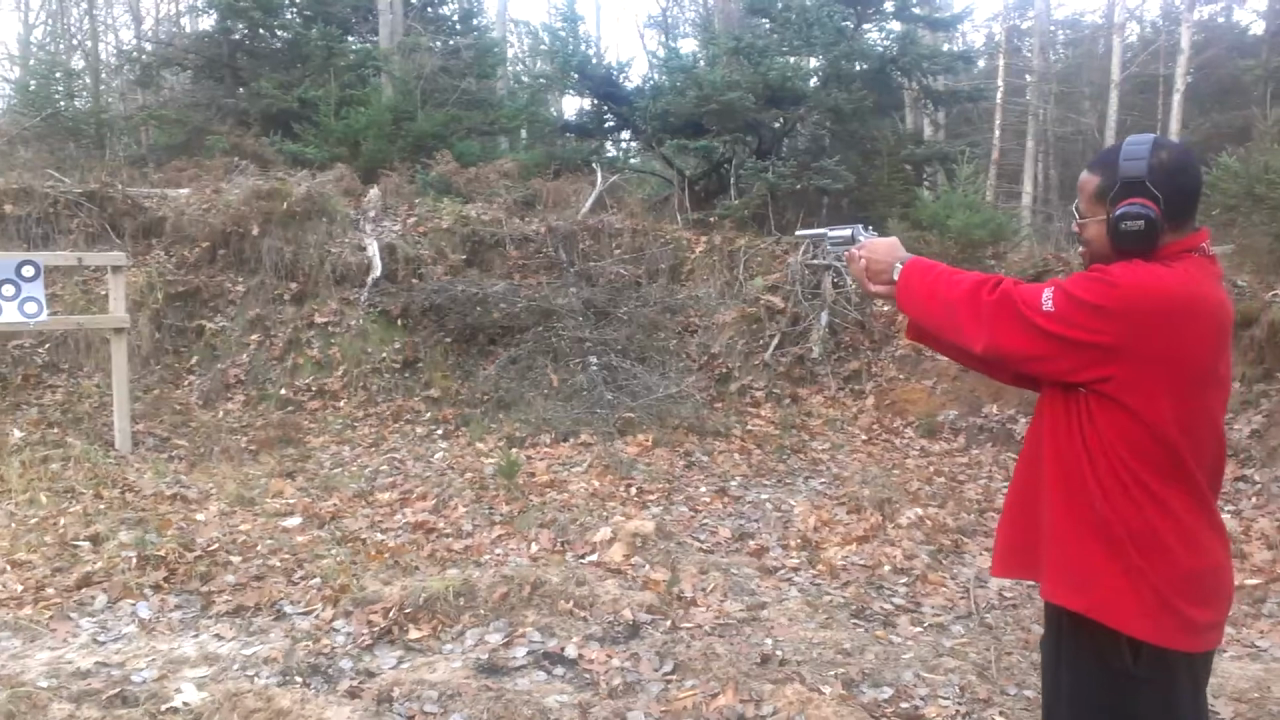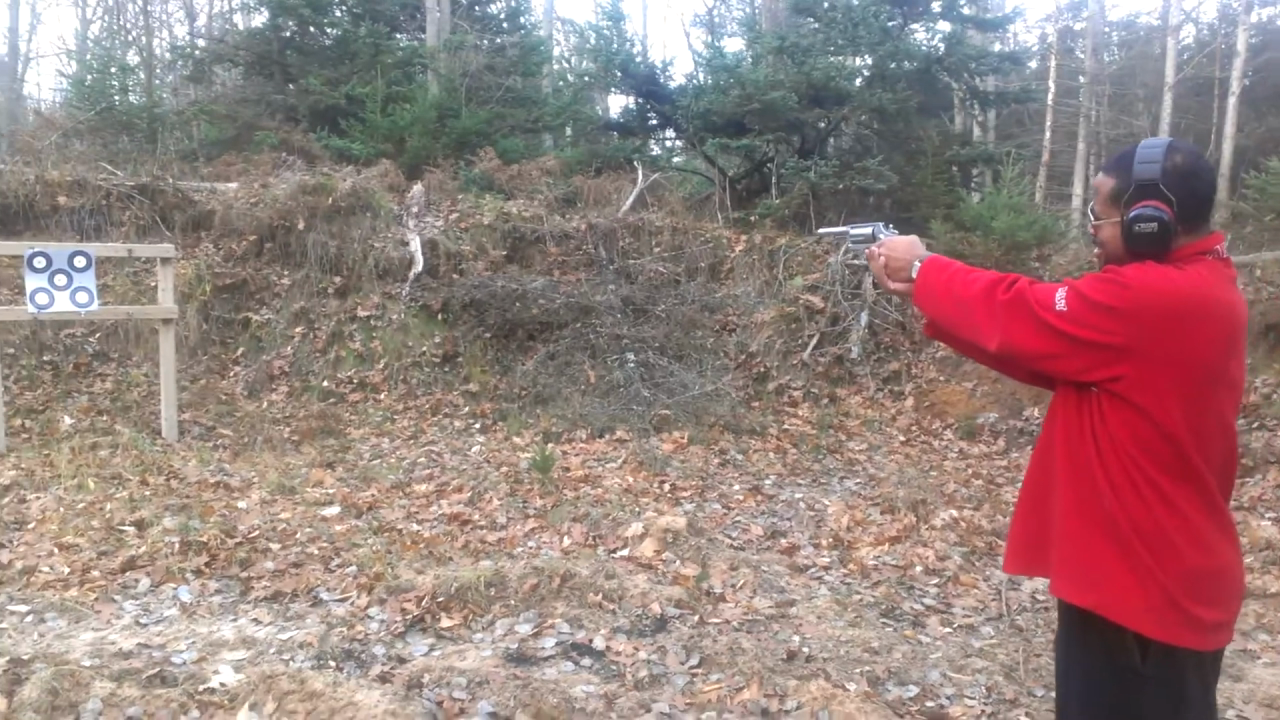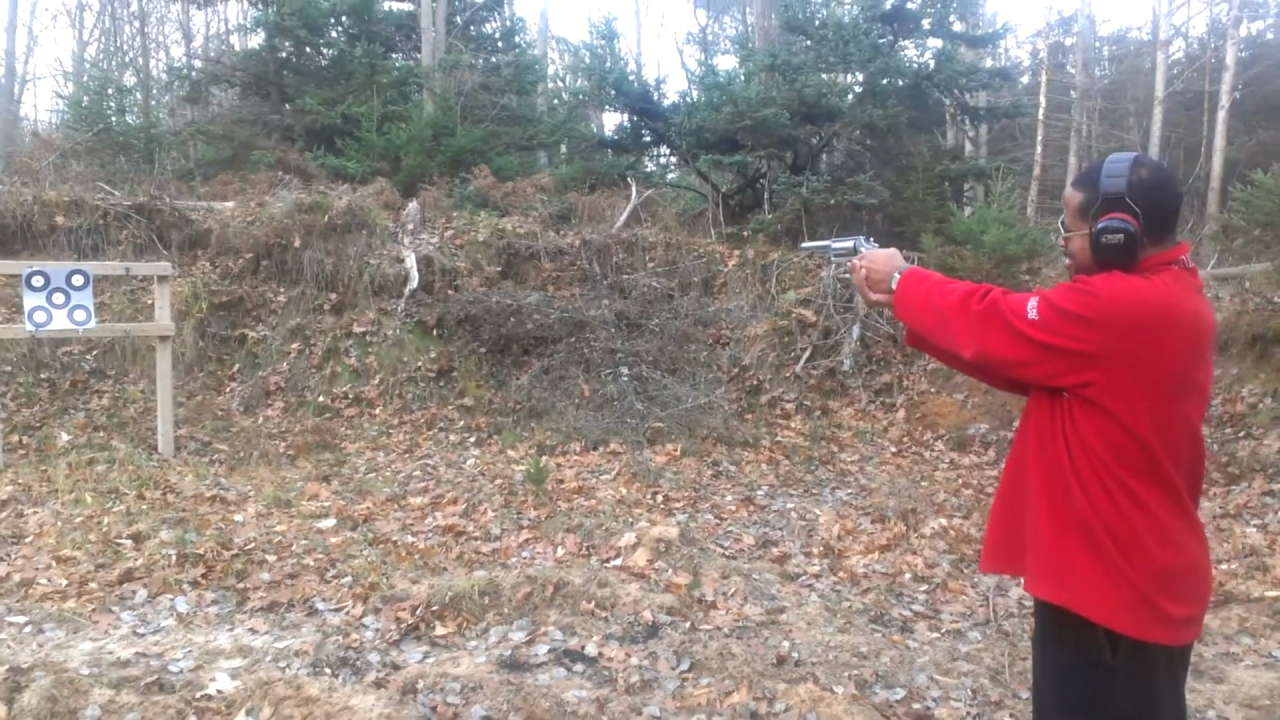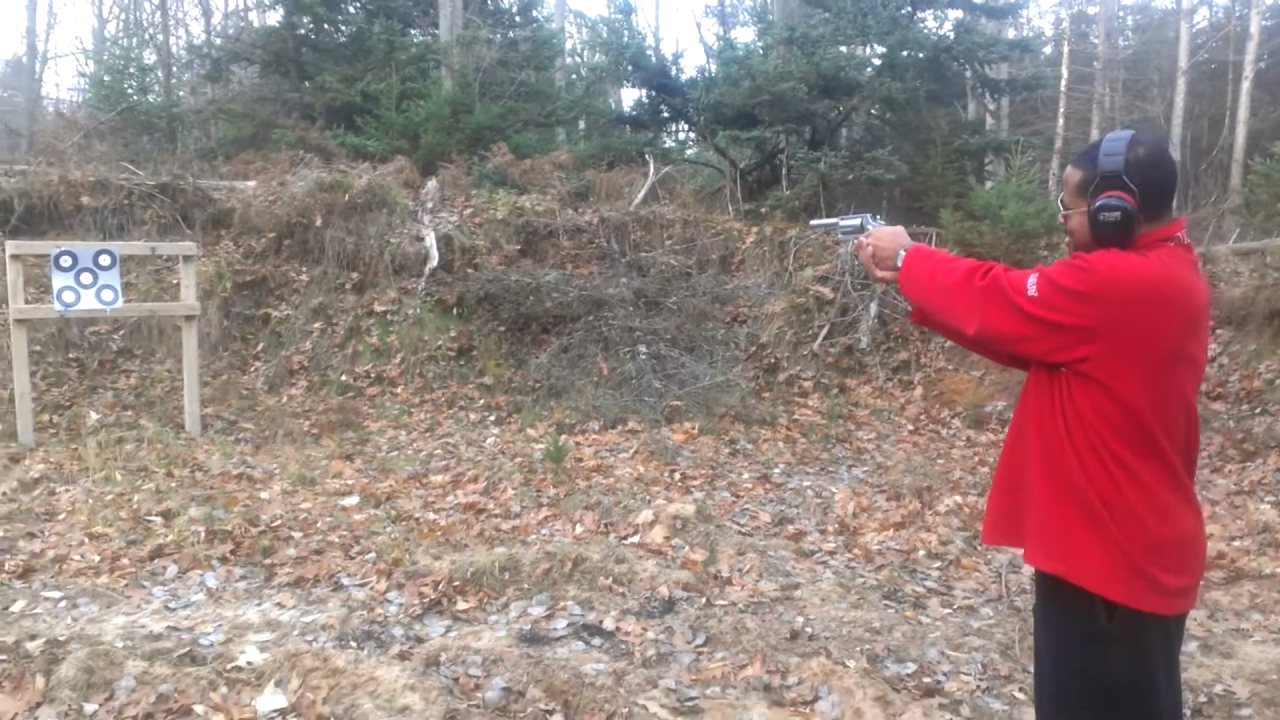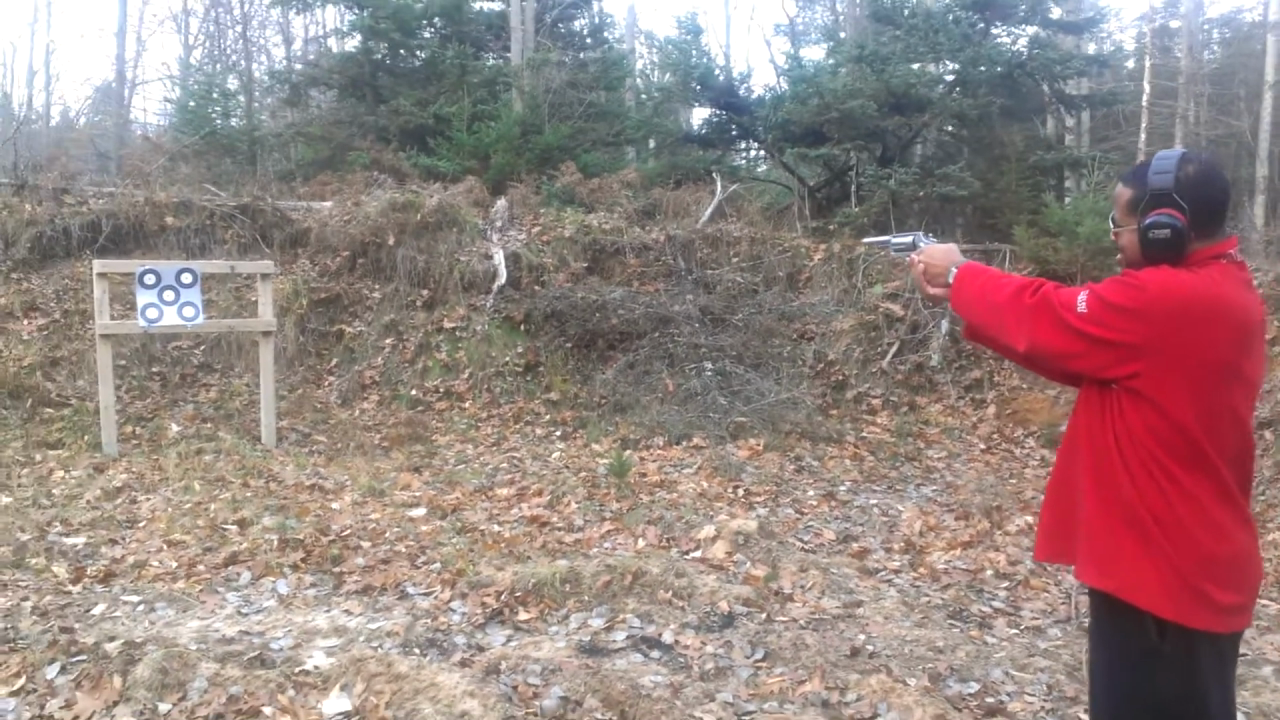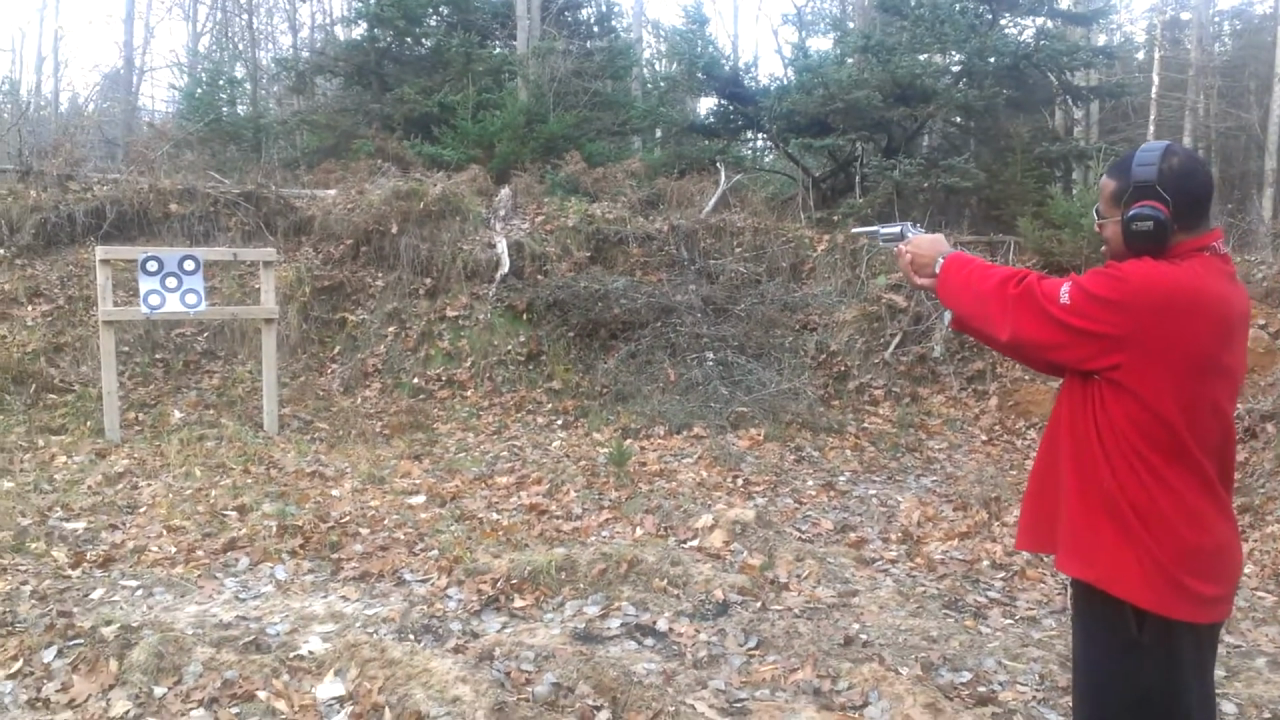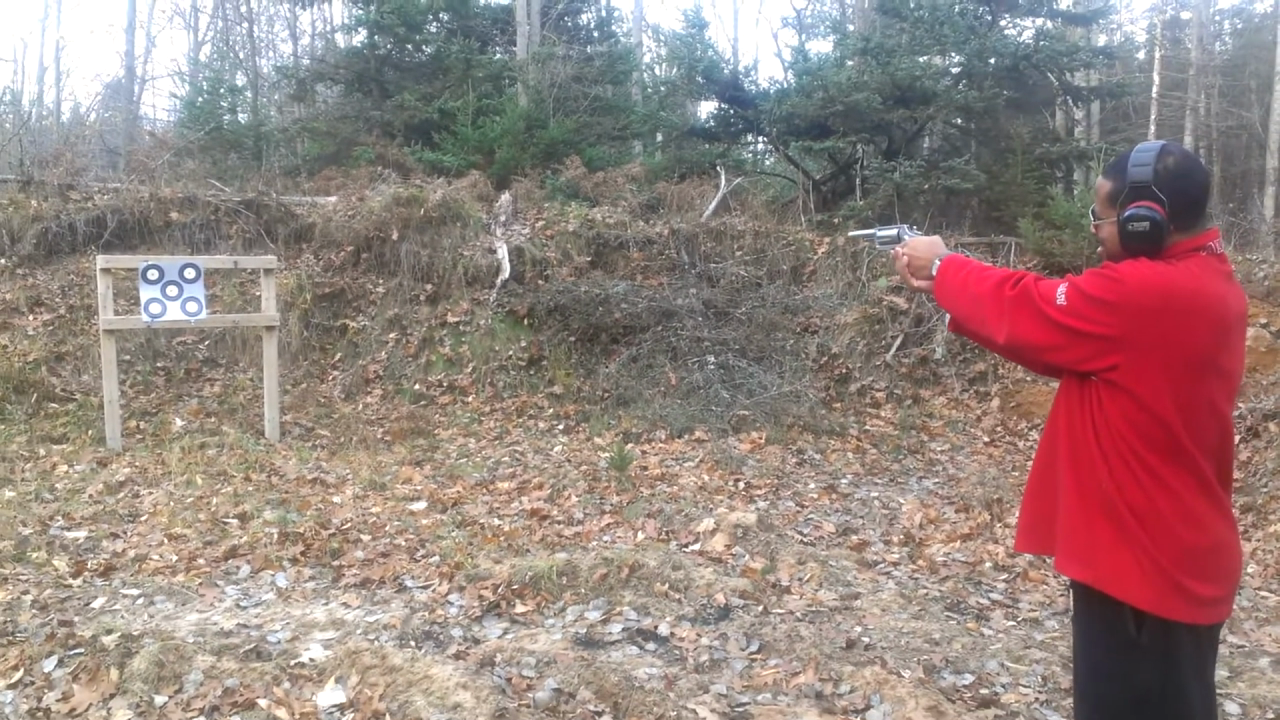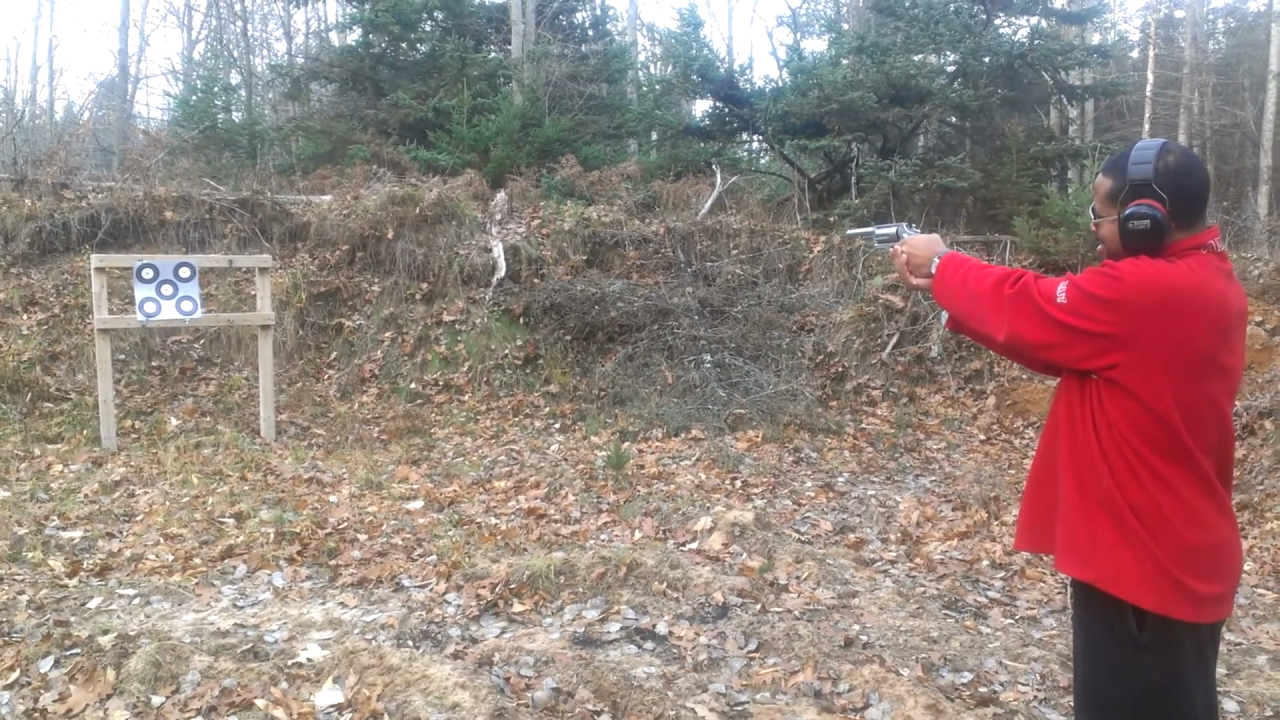
dt=0.4s
person 1, frame 1
left shoulder: (1139, 299)
right shoulder: (1178, 285)
left elbow: (1006, 319)
right elbow: (1030, 340)
left wrist: (903, 271)
right wrist: (911, 291)
left hip: (1137, 590)
right hip: (1139, 576)
person 1, frame 2
left shoulder: (1152, 301)
right shoulder: (1194, 288)
left elbow: (1020, 316)
right elbow: (1047, 344)
left wrist: (921, 269)
right wrist: (929, 288)
left hip: (1146, 588)
right hip: (1160, 576)
person 1, frame 3
left shoulder: (1120, 309)
right shoulder: (1165, 298)
left elbow: (995, 326)
right elbow: (1021, 347)
left wrist: (901, 281)
right wrist: (909, 298)
left hip: (1118, 585)
right hip: (1132, 576)
person 1, frame 4
left shoulder: (1116, 284)
right shoulder: (1164, 272)
left elbow: (996, 301)
right elbow: (1026, 323)
left wrist: (906, 258)
right wrist: (914, 277)
left hip: (1112, 556)
right hip: (1132, 547)
person 1, frame 5
left shoulder: (1164, 303)
right shoulder: (1223, 290)
left elbow: (1049, 318)
right elbow: (1077, 338)
left wrist: (957, 275)
right wrist: (968, 292)
left hip: (1167, 573)
right hip: (1194, 565)
person 1, frame 6
left shoulder: (1148, 292)
right shoulder: (1206, 280)
left elbow: (1030, 309)
right elbow: (1061, 328)
left wrist: (945, 264)
right wrist: (954, 283)
left hip: (1147, 563)
right hip: (1174, 554)
person 1, frame 7
left shoulder: (1143, 294)
right shoulder: (1205, 282)
left elbow: (1028, 311)
right elbow: (1059, 327)
left wrist: (941, 266)
right wrist: (951, 285)
left hip: (1147, 565)
right hip: (1176, 557)
person 1, frame 8
left shoulder: (1144, 293)
right shoulder: (1204, 279)
left elbow: (1028, 310)
right elbow: (1059, 326)
left wrist: (941, 264)
right wrist: (949, 284)
left hip: (1147, 563)
right hip: (1173, 553)
